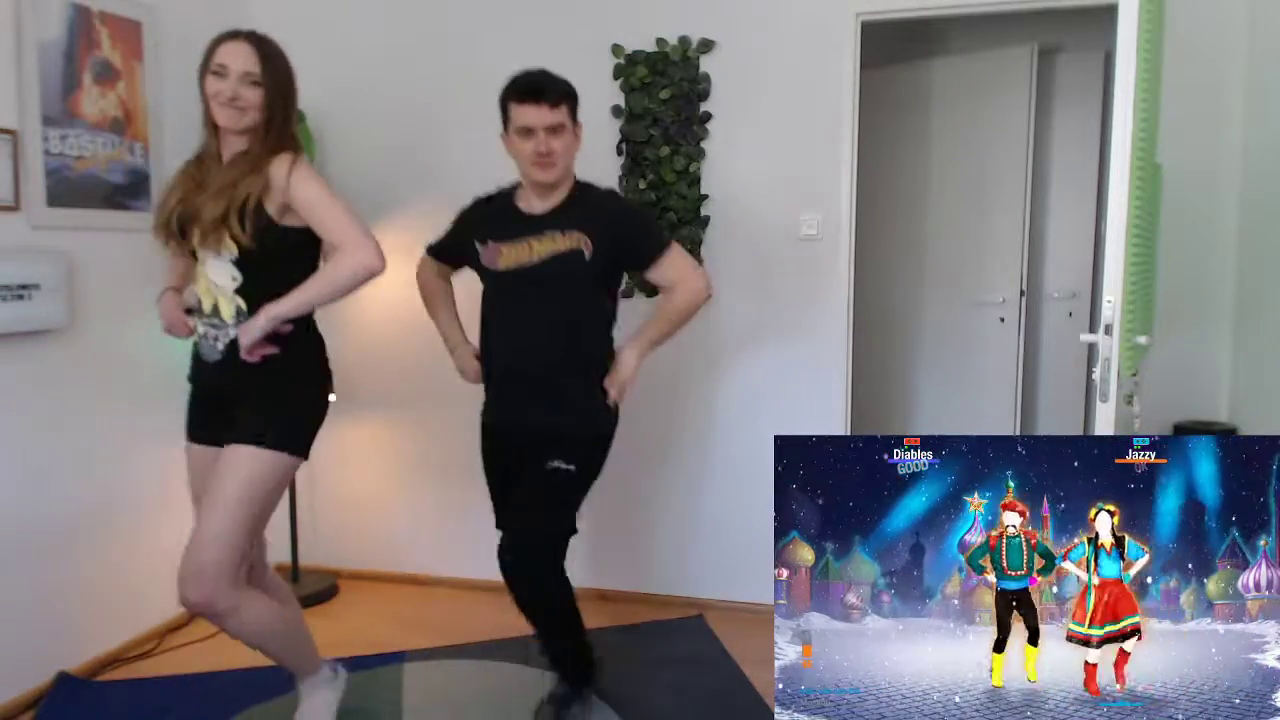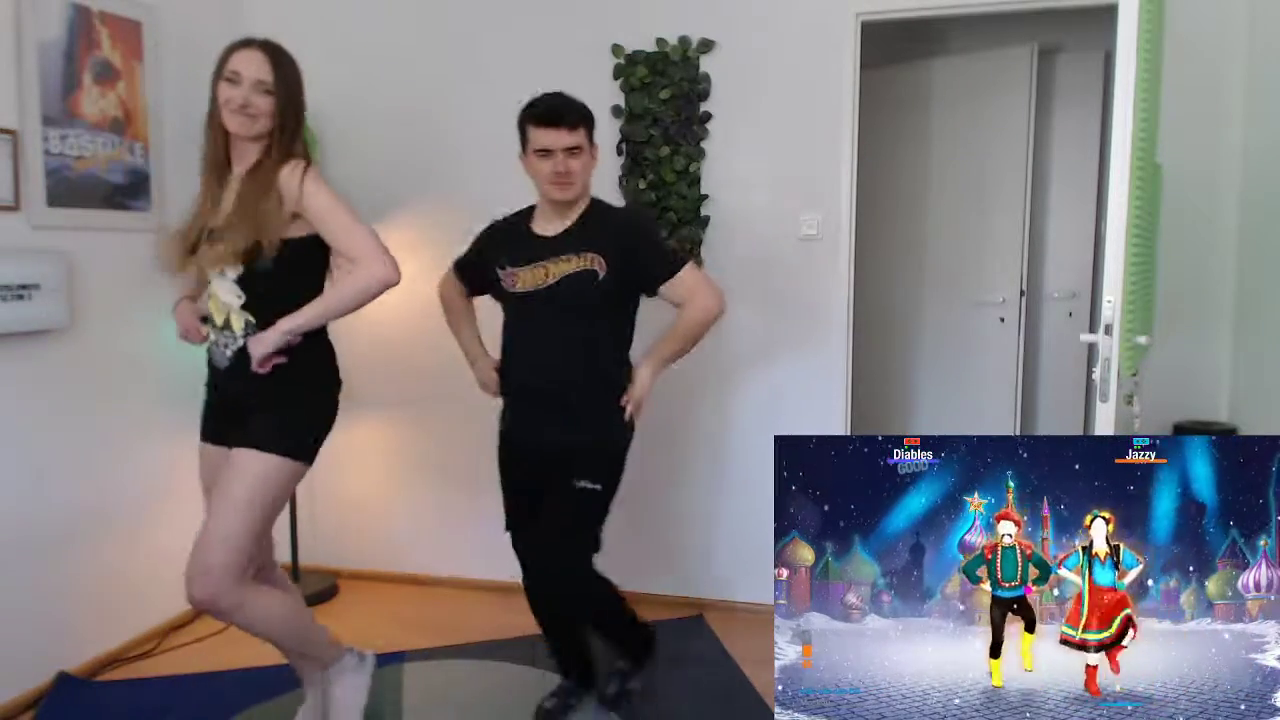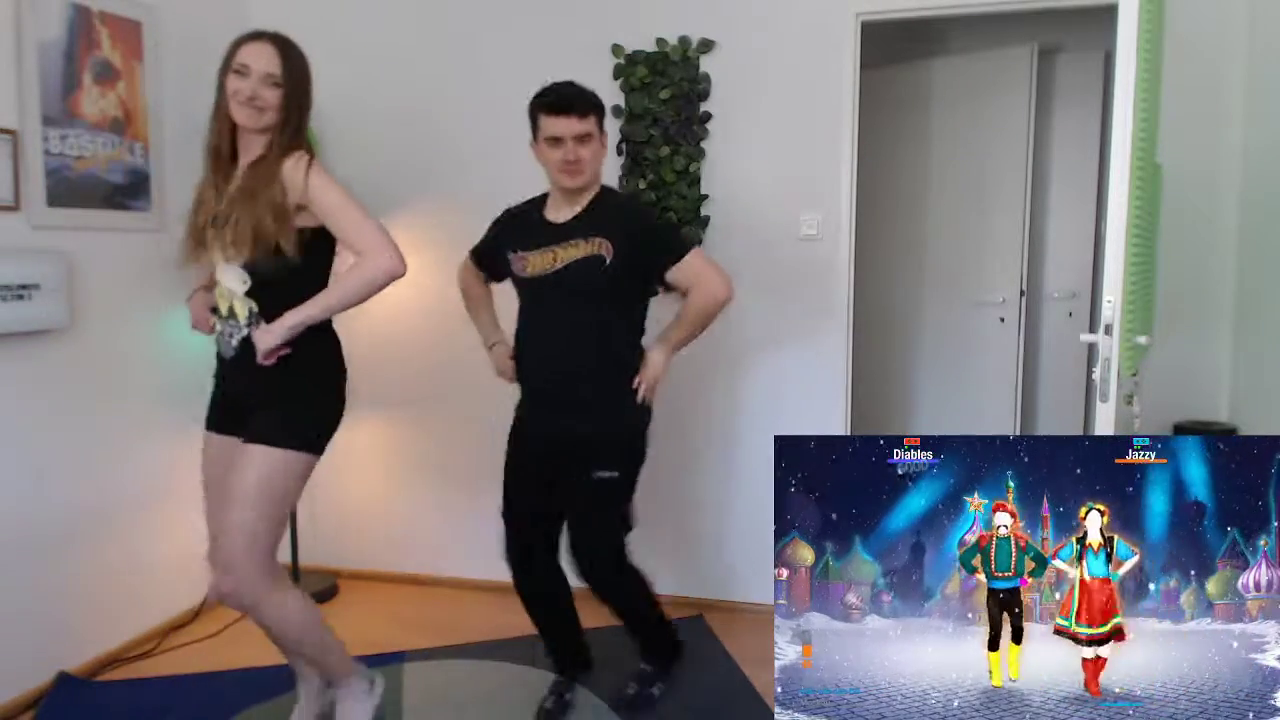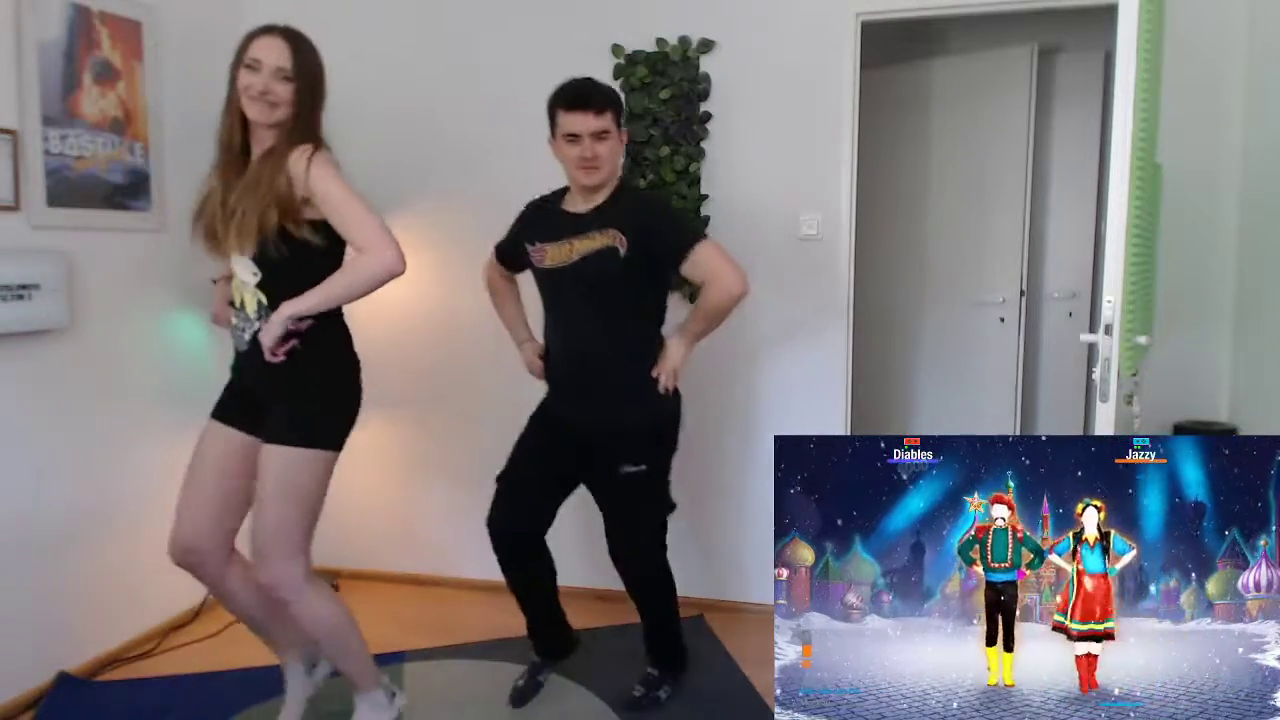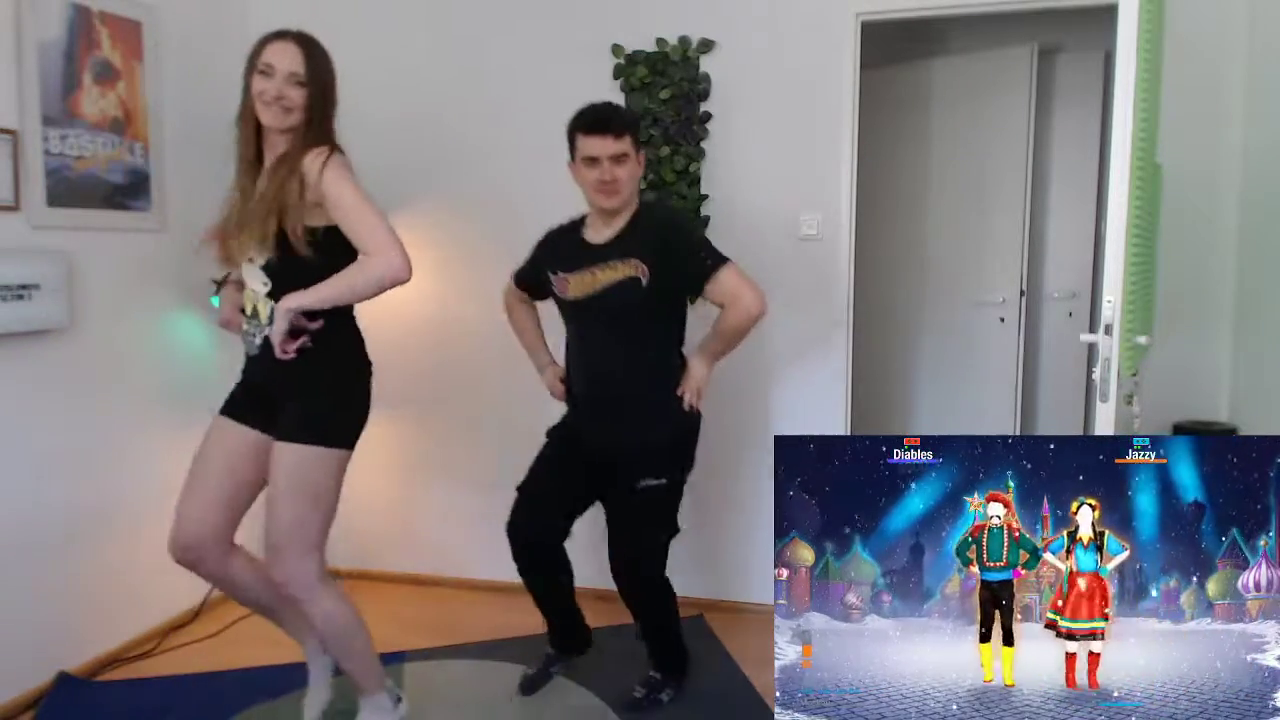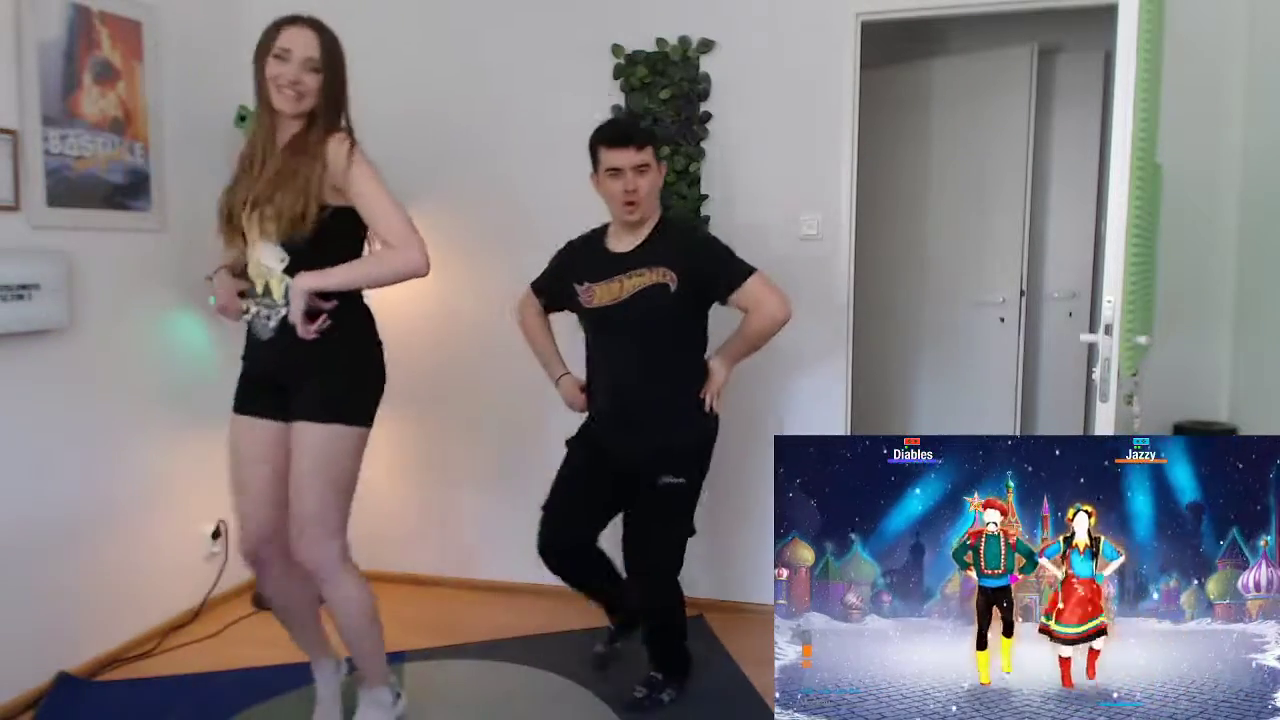
dt=0.1s
person 1, frame 1
left shoulder: (284, 171)
right shoulder: (205, 173)
left elbow: (364, 257)
left wrist: (271, 315)
right wrist: (170, 295)
left hip: (279, 385)
right hip: (213, 384)
left knee: (203, 584)
right knee: (242, 569)
person 1, frame 2
left shoulder: (294, 180)
right shoulder: (218, 181)
left elbow: (379, 269)
left wrist: (283, 330)
right wrist: (186, 304)
left hip: (290, 392)
right hip: (229, 390)
left knee: (209, 582)
right knee: (251, 568)
left ankle: (341, 662)
person 1, frame 3
left shoulder: (297, 170)
right shoulder: (229, 173)
left elbow: (385, 260)
left wrist: (289, 321)
right wrist: (202, 296)
left hip: (298, 384)
right hip: (238, 378)
left knee: (239, 573)
right knee: (233, 564)
person 1, frame 4
left shoulder: (305, 163)
right shoulder: (240, 167)
left elbow: (384, 257)
left wrist: (290, 312)
right wrist: (226, 292)
left hip: (310, 379)
right hip: (252, 375)
left knee: (279, 572)
right knee: (193, 545)
right ankle: (299, 658)
person 1, frame 5
left shoulder: (319, 166)
right shoulder: (259, 169)
left elbow: (392, 264)
left wrist: (296, 306)
right wrist: (235, 298)
left hip: (324, 378)
right hip: (262, 376)
left knee: (293, 568)
right knee: (193, 541)
right ankle: (323, 643)
person 1, frame 6
left shoulder: (337, 152)
right shoulder: (258, 157)
left elbow: (412, 257)
left wrist: (311, 282)
right wrist: (227, 279)
left hip: (336, 362)
right hip: (266, 362)
left knee: (314, 549)
right knee: (260, 544)
person 2, frame 1
left shoulder: (608, 215)
right shoulder: (484, 218)
left elbow: (692, 286)
right elbow: (429, 270)
left wrist: (634, 351)
right wrist: (457, 345)
left hip: (577, 420)
right hip: (505, 418)
left knee: (527, 553)
right knee: (525, 554)
person 2, frame 2
left shoulder: (622, 232)
right shoulder: (502, 239)
left elbow: (705, 302)
right elbow: (453, 289)
left wrist: (649, 367)
right wrist: (478, 359)
left hip: (592, 438)
right hip: (521, 434)
left knee: (558, 568)
right knee: (540, 568)
left ankle: (635, 645)
person 2, frame 3
left shoulder: (630, 220)
right shoulder: (515, 225)
left elbow: (714, 288)
right elbow: (470, 277)
left wrist: (662, 350)
right wrist: (496, 344)
left hip: (608, 424)
right hip: (536, 419)
left knee: (598, 555)
right knee: (527, 553)
left ankle: (662, 651)
right ankle: (570, 665)
person 2, frame 4
left shoulder: (646, 214)
right shoulder: (537, 219)
left elbow: (728, 283)
right elbow: (497, 273)
left wrist: (680, 342)
right wrist: (523, 340)
left hip: (636, 416)
right hip: (564, 410)
left knee: (635, 550)
right knee: (509, 524)
left ankle: (668, 659)
right ankle: (551, 642)
person 2, frame 5
left shoulder: (666, 236)
right shoulder: (558, 246)
left elbow: (747, 303)
right elbow: (516, 298)
left wrist: (700, 362)
right wrist: (545, 364)
left hip: (657, 434)
right hip: (585, 426)
left knee: (635, 563)
right knee: (529, 532)
left ankle: (669, 664)
right ankle: (566, 638)
person 2, frame 6
left shoulder: (689, 246)
right shoulder: (578, 256)
left elbow: (773, 308)
right elbow: (529, 309)
left wrist: (721, 363)
right wrist: (560, 376)
left hip: (676, 438)
right hip: (605, 433)
left knee: (651, 565)
right knee: (559, 541)
left ankle: (670, 666)
right ankle: (626, 611)
person 3, frame 1
left shoulder: (1031, 539)
right shoulder: (994, 540)
left elbow: (1051, 558)
right elbow: (971, 558)
left wrist: (1039, 574)
right wrist: (986, 573)
left hip: (1023, 591)
right hip: (1003, 592)
left knee: (1033, 628)
right knee: (1003, 633)
left ankle: (1030, 665)
right ankle: (996, 672)
person 3, frame 2
left shoulder: (1026, 550)
right shoulder: (989, 550)
left elbow: (1046, 569)
right elbow: (967, 568)
left wrist: (1034, 584)
right wrist: (981, 583)
left hip: (1019, 598)
right hip: (998, 600)
left knee: (1031, 619)
right knee: (997, 640)
left ankle: (1026, 657)
right ankle: (996, 676)
person 3, frame 3
left shoulder: (1021, 541)
right shoulder: (984, 540)
left elbow: (1042, 560)
right elbow: (964, 558)
left wrist: (1029, 575)
right wrist: (977, 573)
left hip: (1013, 592)
right hip: (994, 592)
left knee: (1017, 627)
right knee: (995, 632)
left ankle: (1014, 665)
right ankle: (995, 674)
person 3, frame 4
left shoulder: (1018, 533)
right shoulder: (981, 532)
left elbow: (1040, 553)
right elbow: (962, 549)
left wrist: (1027, 569)
right wrist: (975, 565)
left hip: (1010, 586)
right hip: (991, 586)
left knee: (1008, 629)
right knee: (992, 628)
left ankle: (1008, 674)
right ankle: (993, 670)
person 3, frame 5
left shoulder: (1014, 532)
right shoulder: (978, 531)
left elbow: (1036, 552)
right elbow: (960, 550)
left wrist: (1024, 568)
right wrist: (971, 565)
left hip: (1006, 585)
right hip: (986, 585)
left knee: (1007, 627)
right knee: (985, 624)
left ankle: (1008, 671)
right ankle: (987, 667)
person 3, frame 6
left shoulder: (1011, 538)
right shoulder: (974, 537)
left elbow: (1032, 557)
right elbow: (957, 554)
left wrist: (1021, 573)
right wrist: (968, 570)
left hip: (1004, 590)
right hip: (984, 590)
left knee: (1008, 621)
right knee: (982, 631)
left ankle: (1006, 655)
right ankle: (984, 672)
person 4, frame 1
left shoulder: (1124, 542)
right shoulder: (1087, 544)
left elbow: (1144, 555)
right elbow: (1064, 559)
left wrist: (1129, 574)
right wrist: (1083, 574)
left hip: (1118, 592)
right hip: (1096, 594)
left knee: (1131, 633)
right knee: (1096, 640)
left ankle: (1120, 666)
right ankle: (1089, 682)
person 4, frame 2
left shoulder: (1118, 550)
right shoulder: (1082, 551)
left elbow: (1138, 564)
right elbow: (1060, 566)
left wrist: (1124, 582)
right wrist: (1079, 580)
left hip: (1112, 598)
right hip: (1091, 600)
left knee: (1128, 629)
right knee: (1094, 644)
left ankle: (1112, 653)
right ankle: (1090, 683)
person 4, frame 3
left shoulder: (1112, 541)
right shoulder: (1076, 543)
left elbow: (1134, 555)
right elbow: (1054, 558)
left wrist: (1119, 573)
right wrist: (1072, 572)
left hip: (1105, 592)
right hip: (1084, 592)
left knee: (1106, 636)
right knee: (1086, 637)
left ankle: (1095, 677)
right ankle: (1089, 679)
person 4, frame 4
left shoulder: (1109, 537)
right shoulder: (1073, 538)
left elbow: (1131, 550)
right elbow: (1051, 552)
left wrist: (1115, 568)
right wrist: (1069, 568)
left hip: (1101, 587)
right hip: (1081, 588)
left knee: (1098, 634)
right knee: (1080, 635)
left ankle: (1091, 676)
right ankle: (1083, 677)
person 4, frame 5
left shoulder: (1103, 536)
right shoulder: (1067, 537)
left elbow: (1124, 551)
right elbow: (1046, 551)
left wrist: (1108, 568)
right wrist: (1063, 566)
left hip: (1095, 586)
right hip: (1074, 586)
left knee: (1096, 631)
right knee: (1071, 631)
left ankle: (1092, 673)
right ankle: (1070, 674)
person 4, frame 6
left shoulder: (1099, 542)
right shoulder: (1063, 543)
left elbow: (1120, 556)
right elbow: (1041, 556)
left wrist: (1104, 573)
right wrist: (1058, 572)
left hip: (1090, 591)
right hip: (1069, 591)
left knee: (1097, 634)
right knee: (1065, 637)
left ankle: (1091, 660)
right ankle: (1066, 677)
